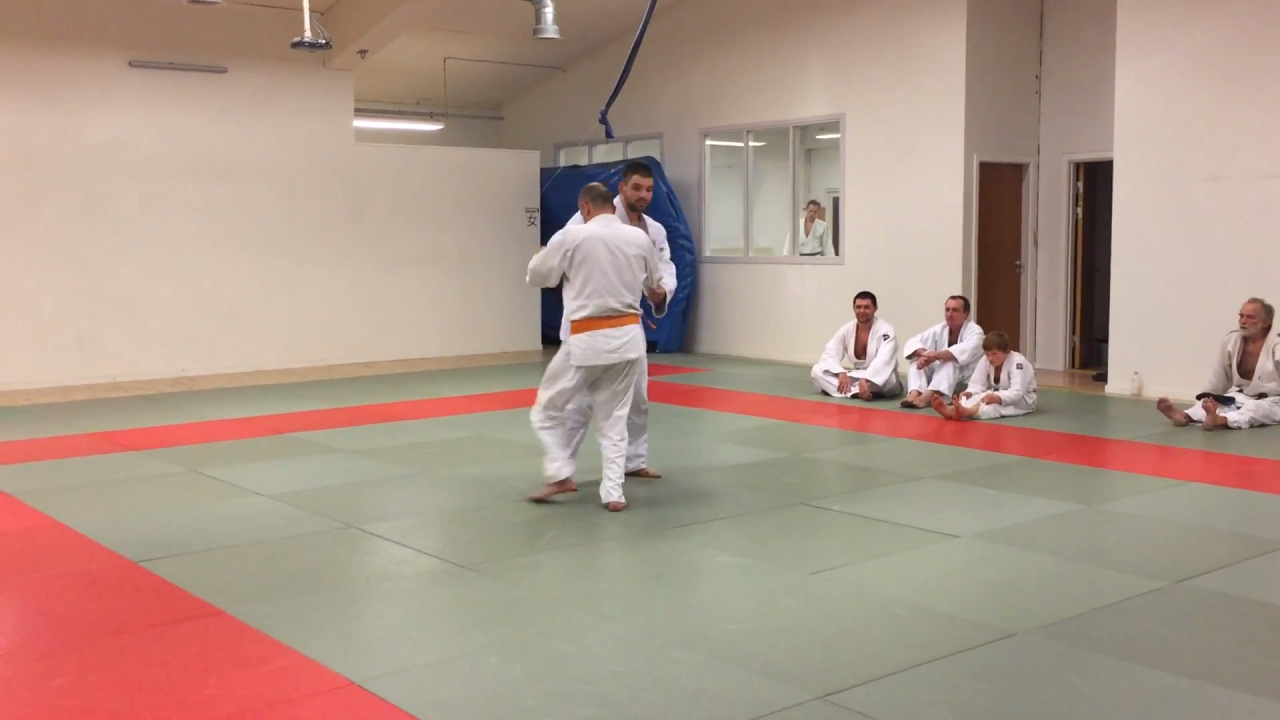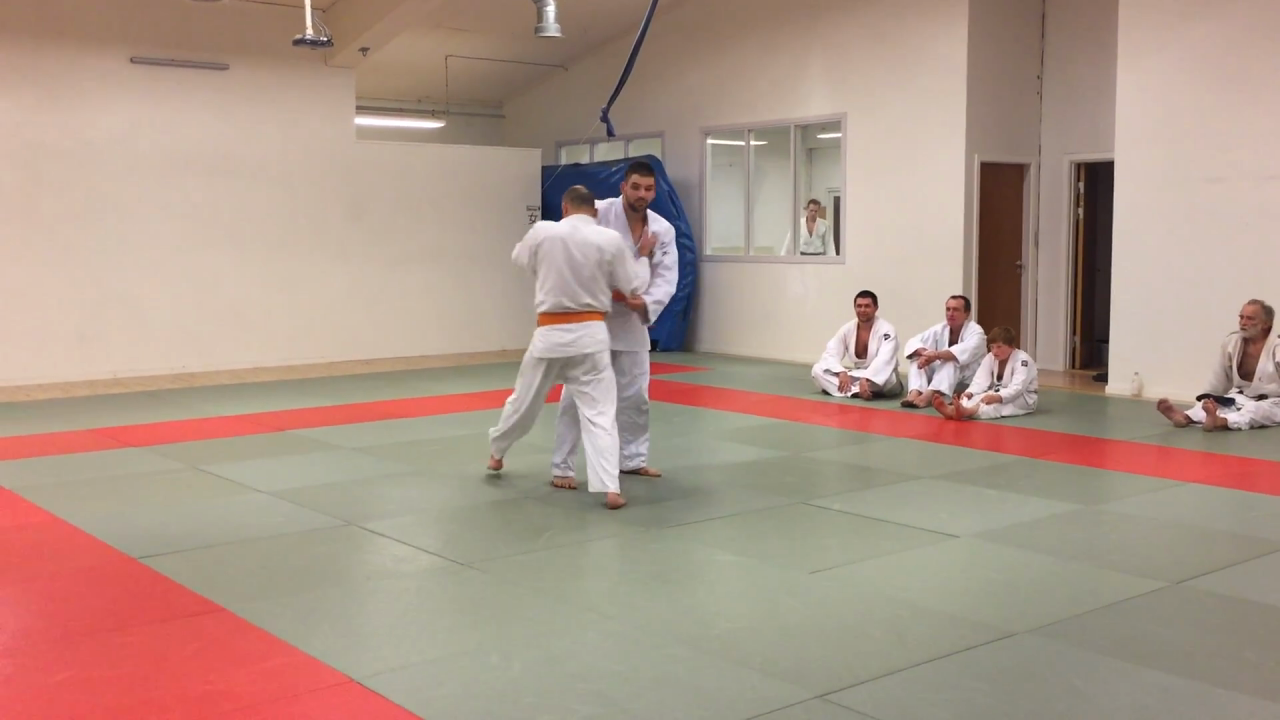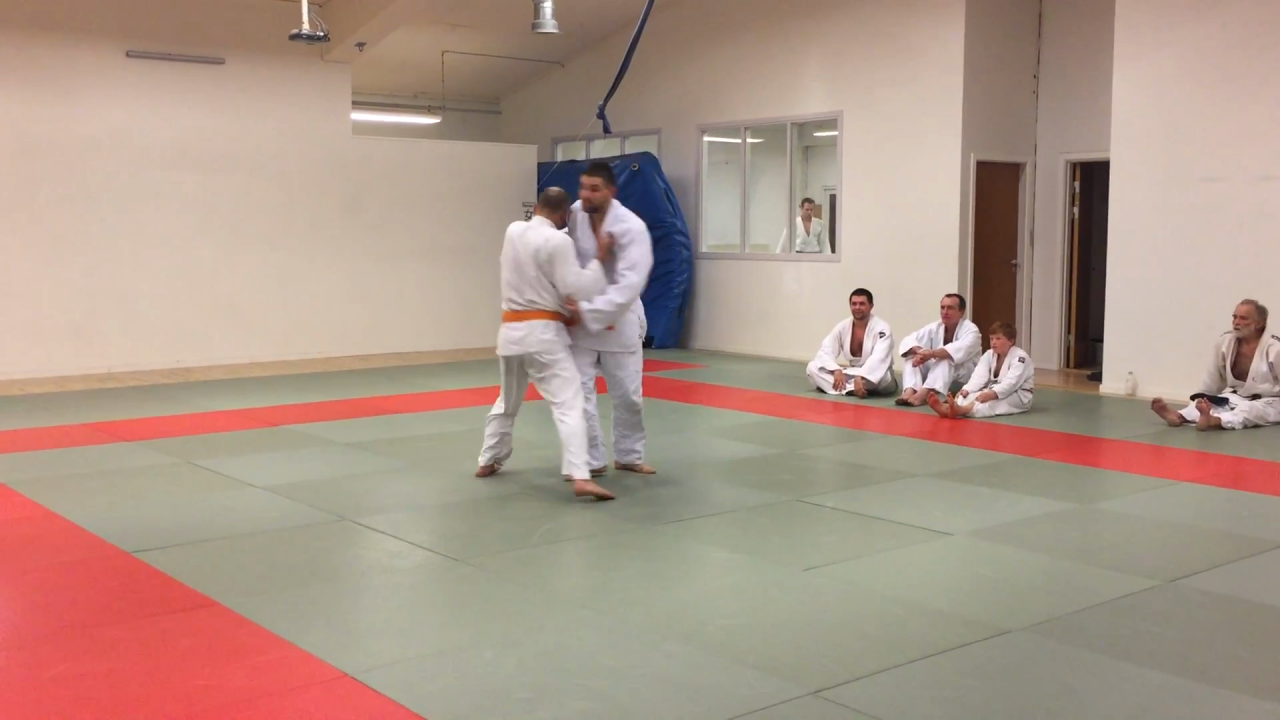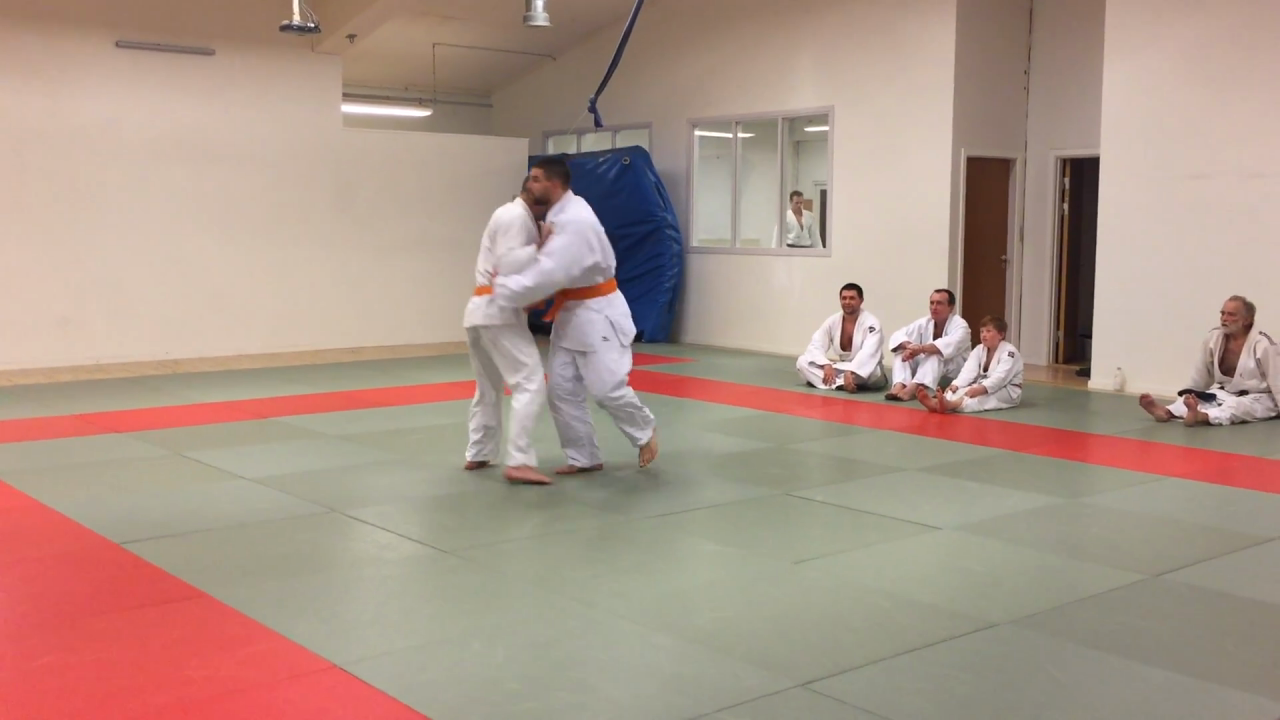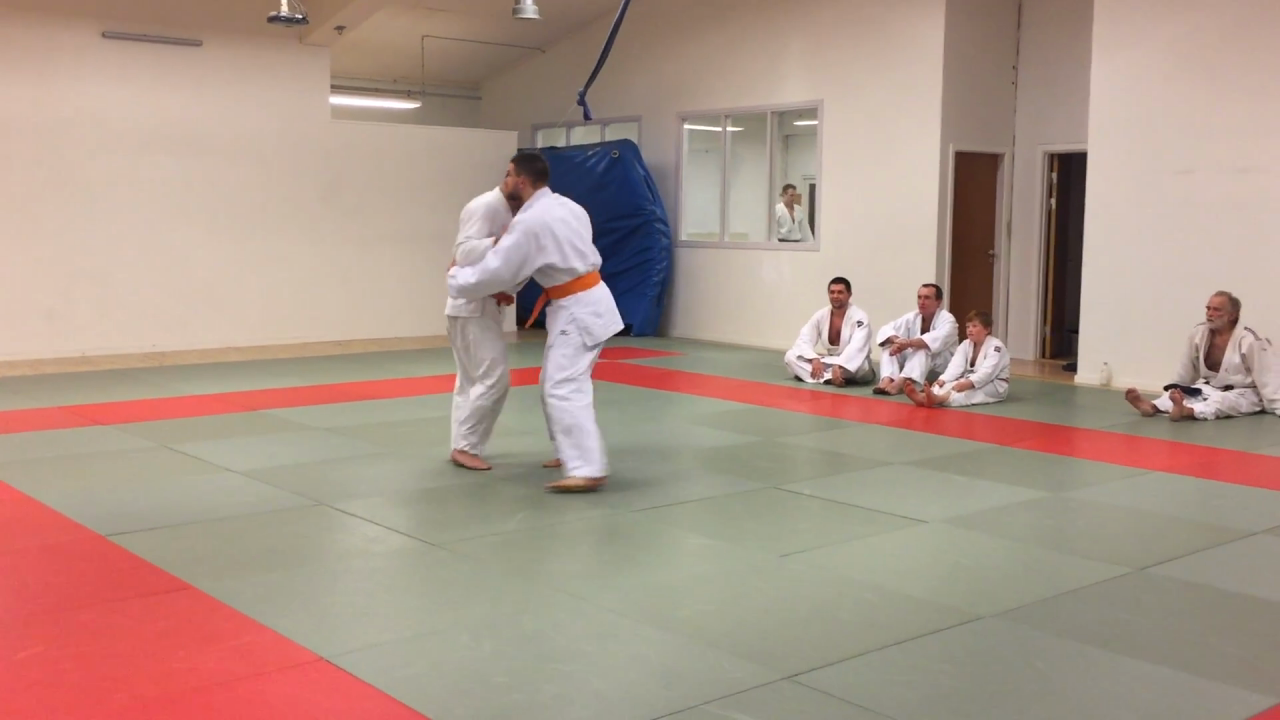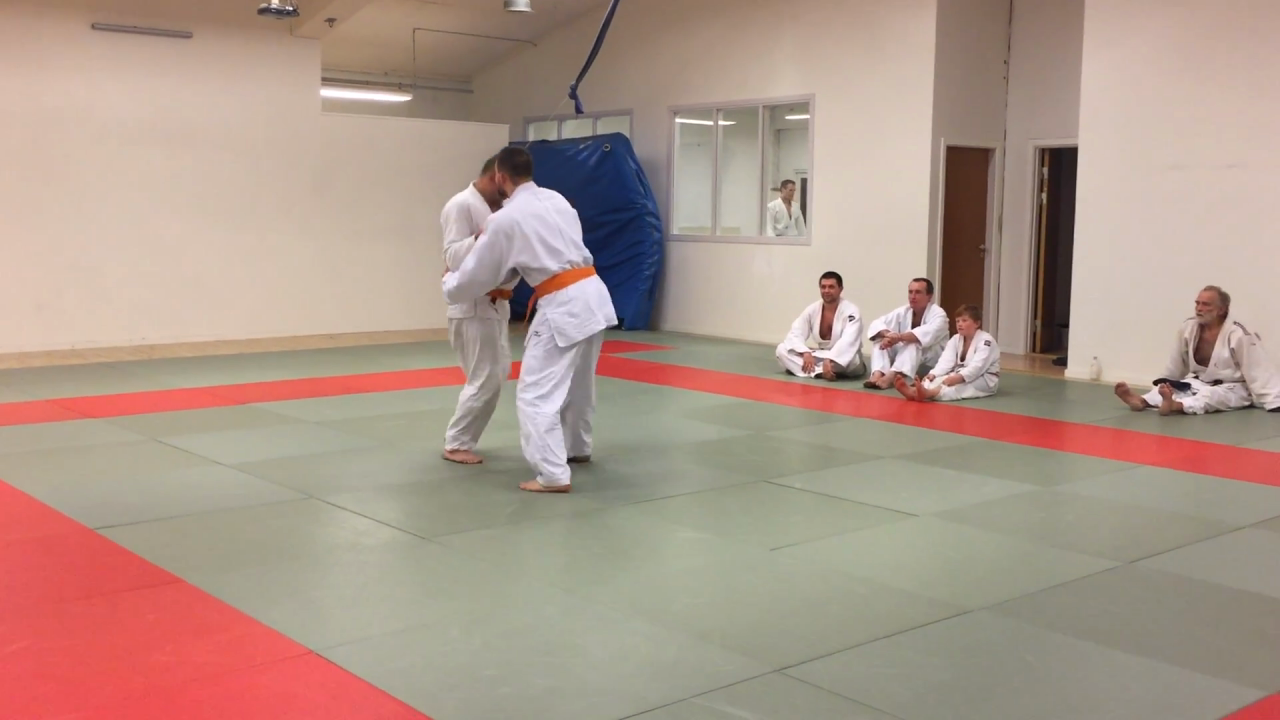
dt=0.2s
person 1, frame 1
left shoulder: (654, 230)
left elbow: (665, 269)
left wrist: (663, 289)
left knee: (636, 396)
right knee: (581, 397)
left ankle: (634, 460)
person 1, frame 2
left shoulder: (662, 230)
right shoulder: (599, 213)
left elbow: (666, 277)
left wrist: (645, 303)
left hip: (631, 318)
left knee: (635, 395)
left ankle: (633, 459)
right ankle: (563, 467)
person 1, frame 3
left shoulder: (632, 229)
right shoulder: (576, 214)
left elbow: (629, 286)
left wrist: (586, 310)
left hip: (619, 315)
right hip: (582, 315)
left knee: (627, 393)
right knee: (579, 388)
left ankle: (630, 455)
right ankle: (593, 459)
person 1, frame 4
left shoulder: (573, 223)
right shoulder: (568, 211)
left elbow: (546, 277)
left wrist: (501, 287)
left hip: (599, 312)
right hip: (573, 312)
left knee: (609, 388)
right knee: (561, 389)
left ankle: (644, 430)
right ankle: (583, 456)
person 1, frame 5
left shoulder: (531, 222)
right shoulder: (566, 205)
left elbow: (496, 272)
left wrist: (456, 277)
left hip: (580, 309)
right hip: (589, 301)
left knee: (564, 388)
right knee: (562, 383)
left ankle: (588, 470)
right ankle: (574, 452)
person 1, frame 6
left shoulder: (505, 220)
right shoulder: (556, 199)
left elbow: (478, 275)
left wrist: (449, 285)
left hip: (564, 305)
right hip: (591, 294)
left knee: (537, 392)
right knee: (578, 384)
left ankle: (552, 475)
right ankle: (577, 448)
person 2, frame 1
left shoulder: (572, 236)
right shoulder: (638, 237)
left elbow: (538, 275)
right elbow: (653, 287)
left wrist: (551, 259)
left hip: (587, 340)
right hip: (628, 337)
left knee: (548, 410)
right knee: (613, 420)
left ankle: (560, 474)
right ankle: (614, 493)
person 2, frame 2
left shoulder: (542, 232)
right shoulder: (610, 240)
left elbow: (520, 257)
right elbow: (635, 287)
right wrist: (643, 255)
left hip: (549, 333)
right hip: (590, 334)
left knee: (522, 403)
right knee: (600, 413)
left ankle: (497, 456)
right ankle: (609, 488)
person 2, frame 3
left shoulder: (514, 231)
right shoulder: (556, 241)
right elbow: (578, 290)
right wrist: (600, 259)
left hip: (511, 332)
right hip: (543, 333)
left knee: (508, 399)
right knee: (569, 405)
left ankle: (489, 461)
right ankle: (580, 479)
person 2, frame 4
left shoulder: (510, 214)
right shoulder: (517, 218)
right elbow: (510, 264)
right wrist: (542, 246)
left hip: (481, 312)
right hip: (499, 313)
left knee: (488, 388)
right knee: (530, 384)
left ankle: (477, 454)
right ankle: (518, 462)
person 2, frame 5
left shoulder: (508, 211)
right shoulder: (485, 208)
right elbow: (466, 254)
left hip: (483, 304)
right hip: (473, 305)
left knee: (470, 380)
right knee: (493, 378)
left ankle: (462, 445)
right ankle: (465, 446)
person 2, frame 6
left shoulder: (499, 203)
right shoulder: (460, 207)
right elbow: (454, 258)
left hip: (496, 304)
right hip: (473, 307)
left knee: (496, 374)
right knee: (487, 380)
left ankle: (463, 434)
right ankle: (456, 445)
